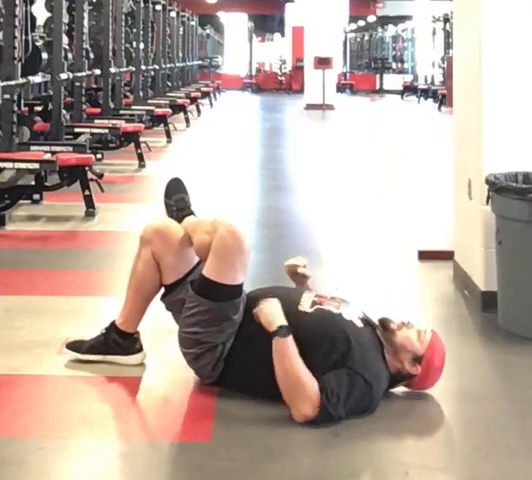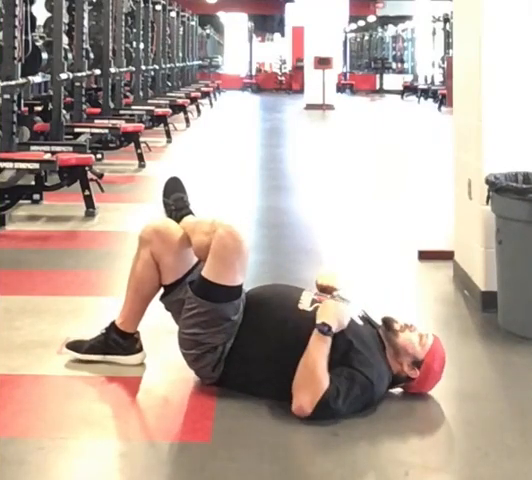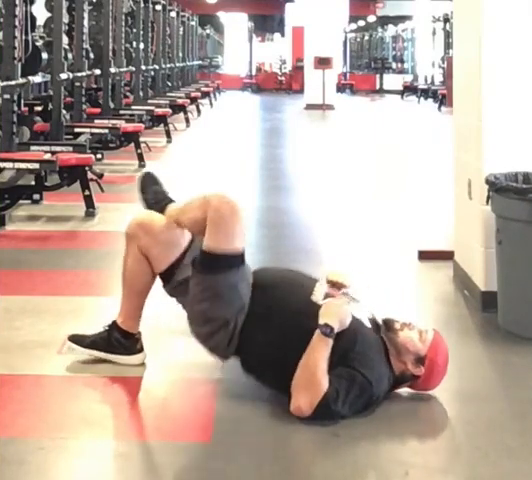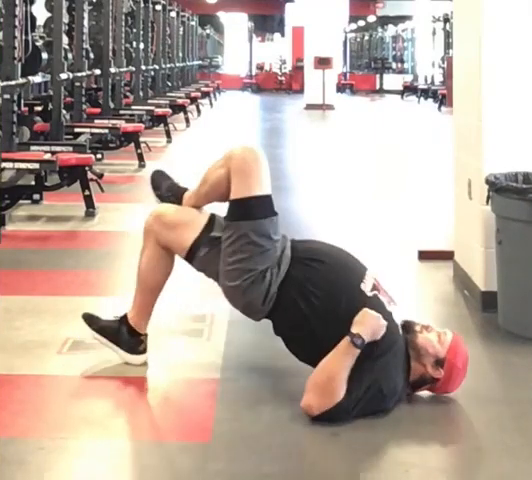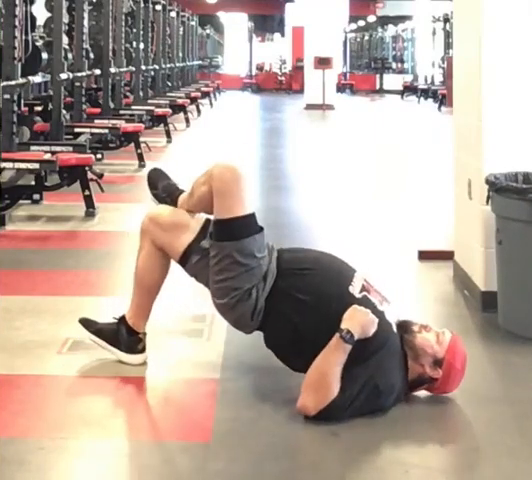
dt=0.4s
person 1, frame 1
left shoulder: (367, 376)
right shoulder: (364, 327)
left elbow: (304, 408)
left wrist: (279, 328)
right wrist: (304, 286)
left hip: (215, 350)
right hip: (236, 319)
left knee: (228, 237)
right knee: (156, 234)
left ankle: (187, 220)
right ankle: (122, 338)
person 1, frame 2
left shoulder: (369, 375)
right shoulder: (366, 327)
left elbow: (305, 403)
left wrist: (327, 328)
right wrist: (328, 297)
left hip: (216, 350)
right hip: (230, 317)
left knee: (227, 239)
right knee: (156, 234)
left ankle: (186, 220)
right ankle: (122, 338)
person 1, frame 3
left shoulder: (370, 375)
right shoulder: (371, 332)
left elbow: (304, 404)
left wrist: (328, 328)
right wrist: (336, 294)
left hip: (230, 322)
right hip: (250, 295)
left knee: (223, 210)
right knee: (143, 228)
left ankle: (171, 210)
right ankle: (124, 338)
person 1, frame 4
left shoulder: (386, 378)
right shoulder: (392, 341)
left elbow: (315, 403)
left wrist: (358, 338)
left hip: (260, 277)
right hip: (282, 261)
left knee: (245, 158)
right knee: (159, 222)
left ankle: (187, 201)
person 1, frame 5
left shoulder: (384, 376)
right shoulder: (389, 335)
left elbow: (312, 404)
left wrist: (347, 335)
left hip: (251, 293)
right hip: (272, 270)
left knee: (225, 176)
right knee: (156, 223)
left ankle: (183, 202)
right ankle: (131, 334)
